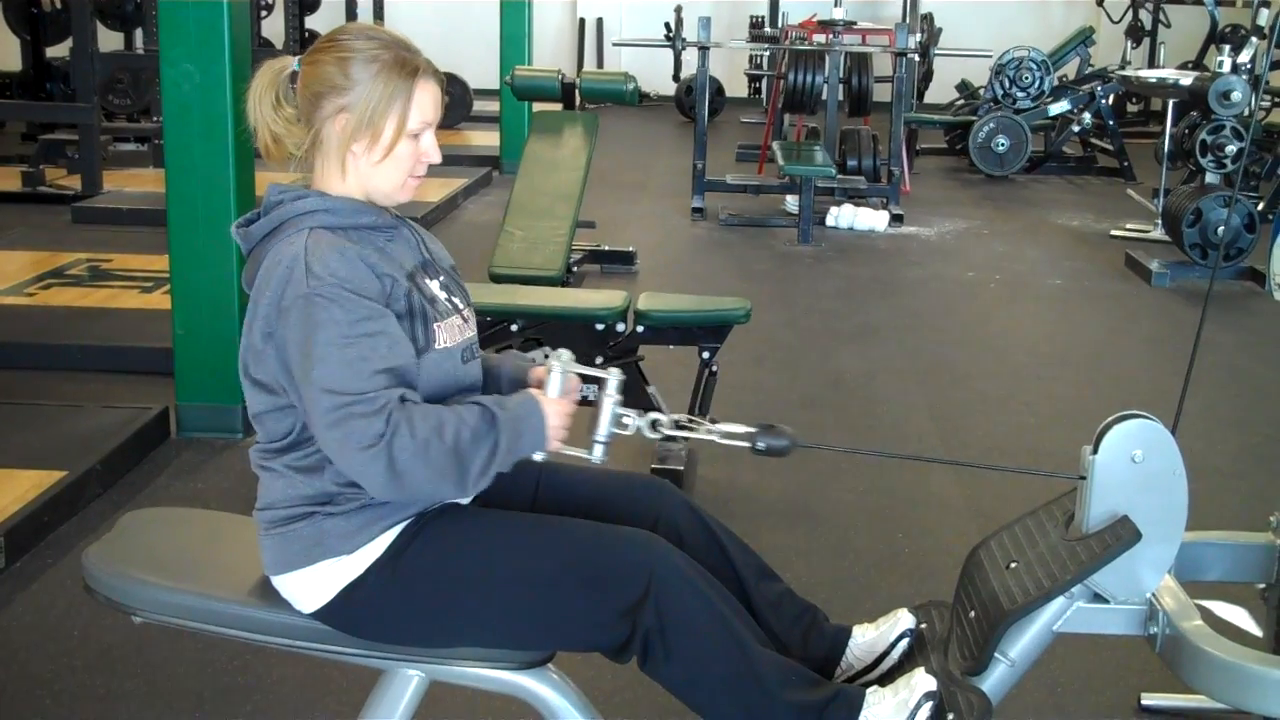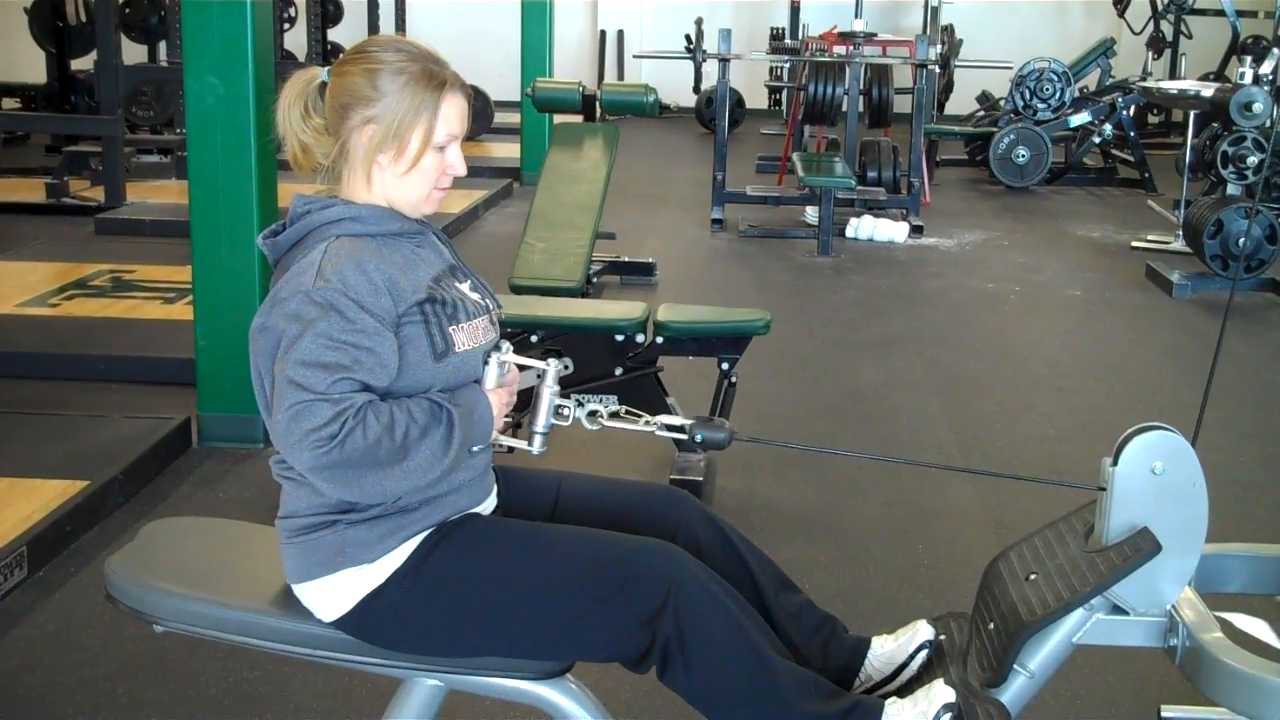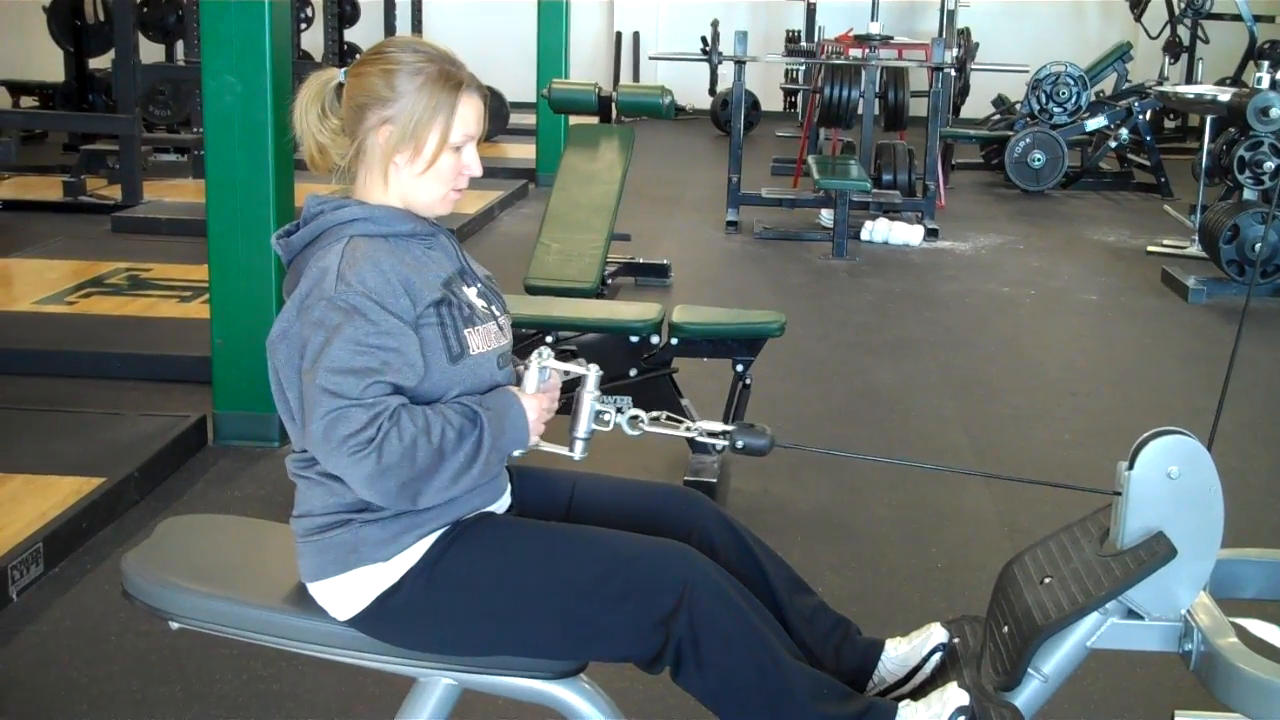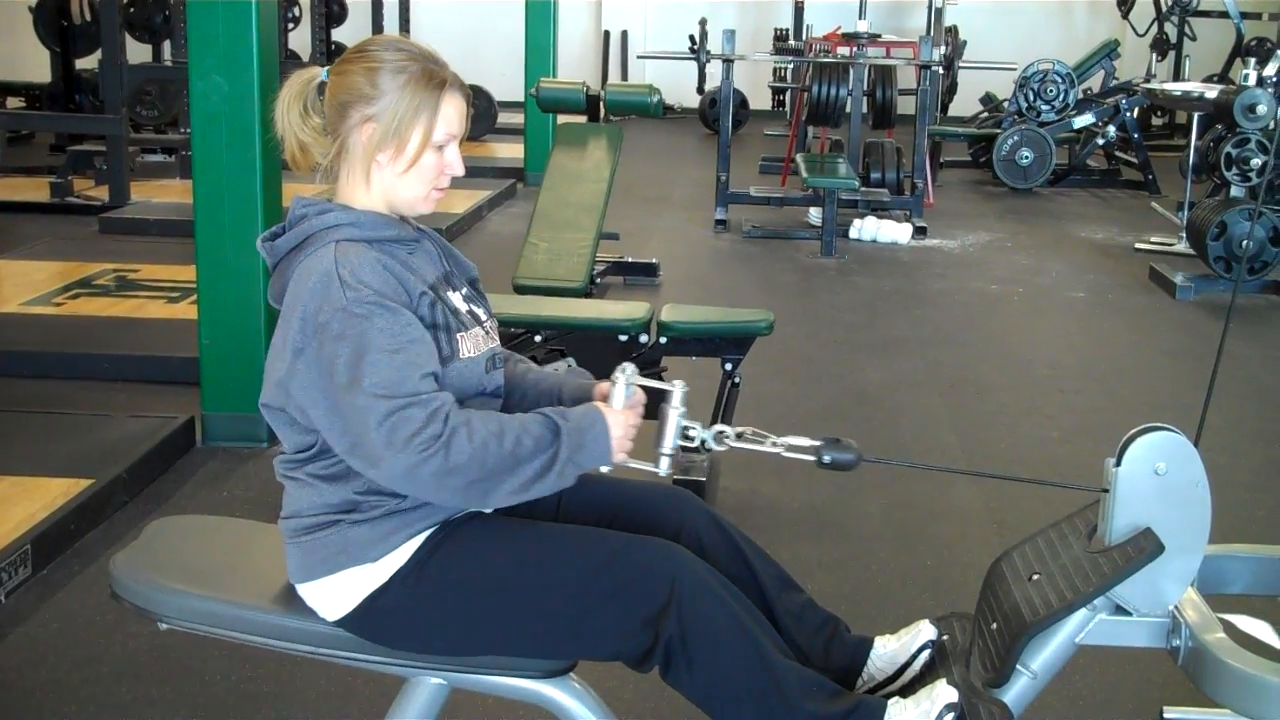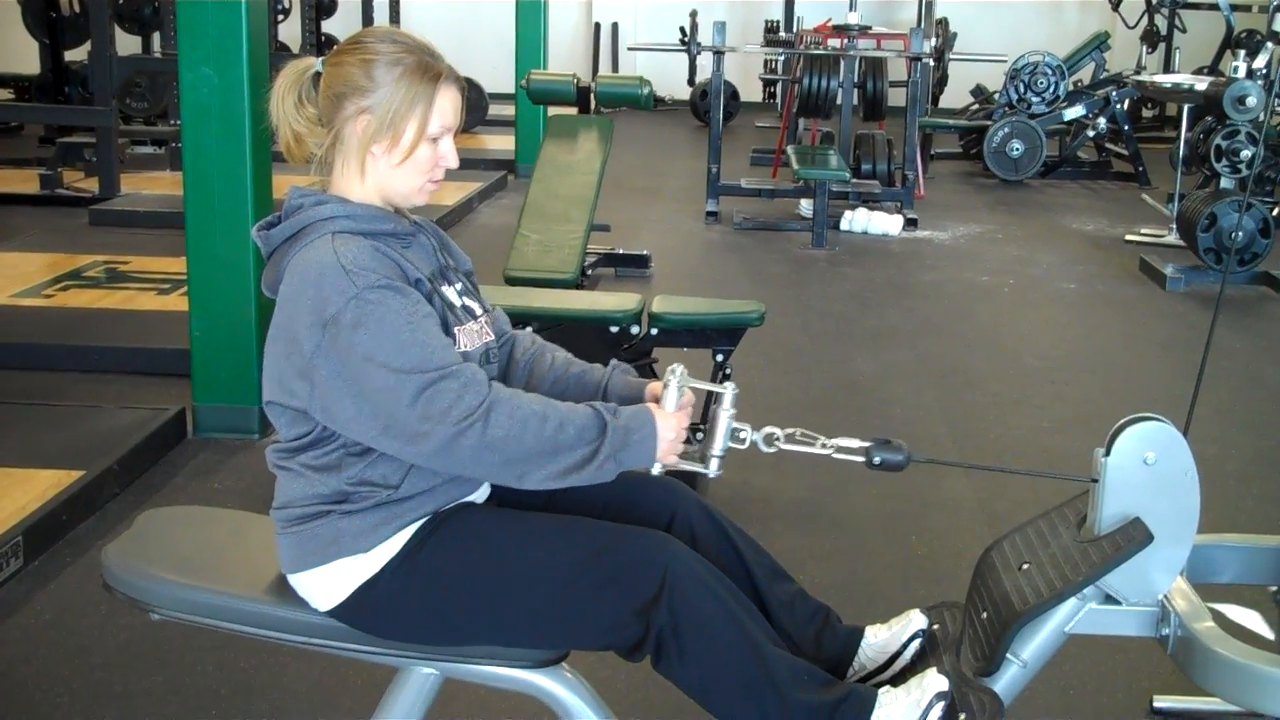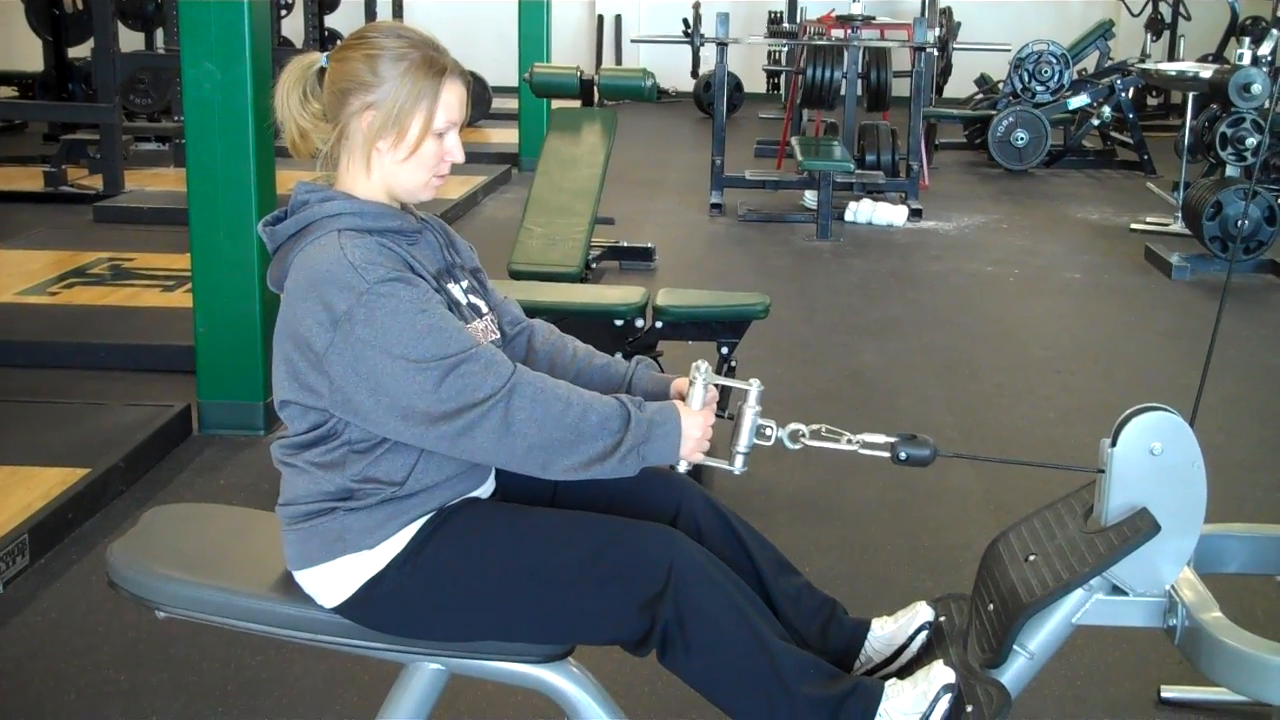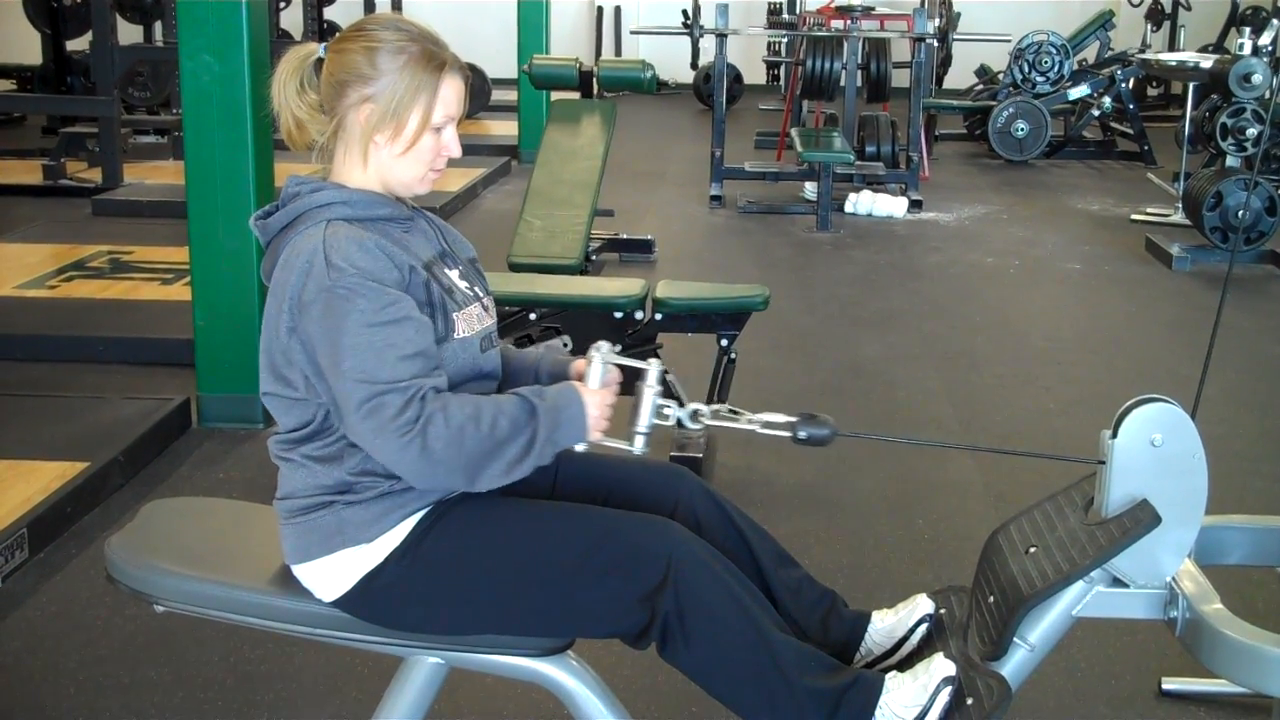
dt=0.7s
person 1, frame 1
left shoulder: (383, 232)
right shoulder: (319, 271)
right elbow: (378, 445)
left wrist: (517, 379)
right wrist: (522, 420)
left hip: (432, 496)
right hip: (360, 550)
left knee: (650, 505)
right knee: (640, 571)
left ankle: (820, 650)
person 1, frame 2
left shoulder: (405, 240)
right shoulder: (335, 277)
right elbow: (325, 440)
left wrist: (498, 385)
right wrist: (472, 416)
left hip: (454, 499)
right hip: (381, 559)
left knee: (670, 514)
right knee: (659, 582)
left ankle: (839, 661)
person 1, frame 3
left shoulder: (415, 242)
right shoulder: (353, 279)
right elbow: (364, 447)
left wrist: (521, 385)
right wrist: (509, 420)
left hip: (468, 501)
right hip: (396, 559)
left knee: (683, 515)
right knee: (671, 584)
left ankle: (853, 663)
person 1, frame 4
left shoulder: (406, 245)
right shoulder: (345, 284)
left elbow: (476, 378)
right elbow: (425, 451)
left wrist: (579, 394)
right wrist: (584, 432)
left hip: (452, 504)
right hip: (384, 561)
left knee: (674, 515)
right knee: (661, 581)
left ankle: (843, 661)
person 1, frame 5
left shoulder: (404, 236)
right shoulder: (341, 277)
left elbow: (503, 353)
right elbow: (472, 421)
left wrist: (626, 393)
right wrist: (632, 432)
left hip: (445, 490)
right hip: (378, 551)
left knee: (664, 505)
right knee: (653, 571)
left ankle: (833, 649)
person 1, frame 6
left shoulder: (411, 233)
right shoulder: (348, 273)
left elbow: (519, 343)
right elbow: (499, 403)
left wrist: (651, 387)
right wrist: (657, 428)
left hip: (455, 481)
right hip: (382, 546)
left knee: (669, 500)
right knee: (659, 566)
left ankle: (839, 644)
person 1, frame 7
left shoulder: (401, 225)
right shoulder: (340, 263)
right elbow: (417, 436)
left wrist: (553, 373)
right wrist: (560, 412)
left hip: (455, 481)
right hip: (381, 537)
left knee: (673, 493)
right knee: (660, 559)
left ankle: (843, 638)
